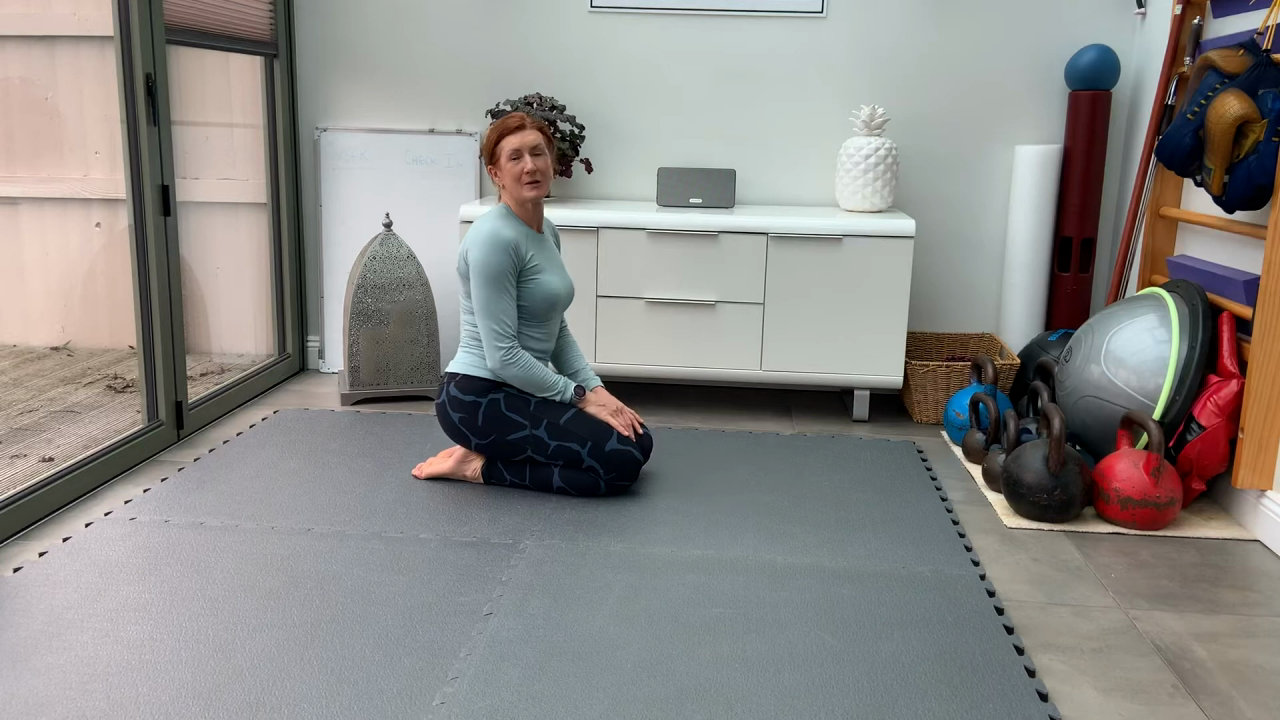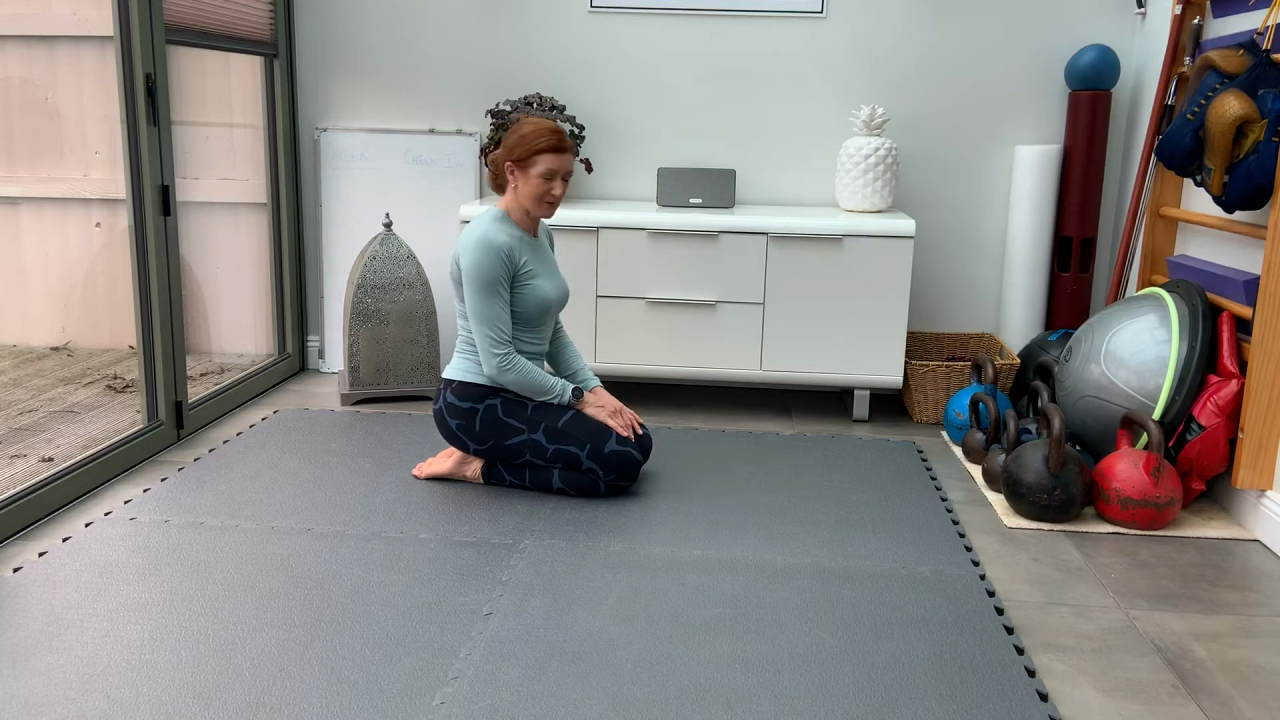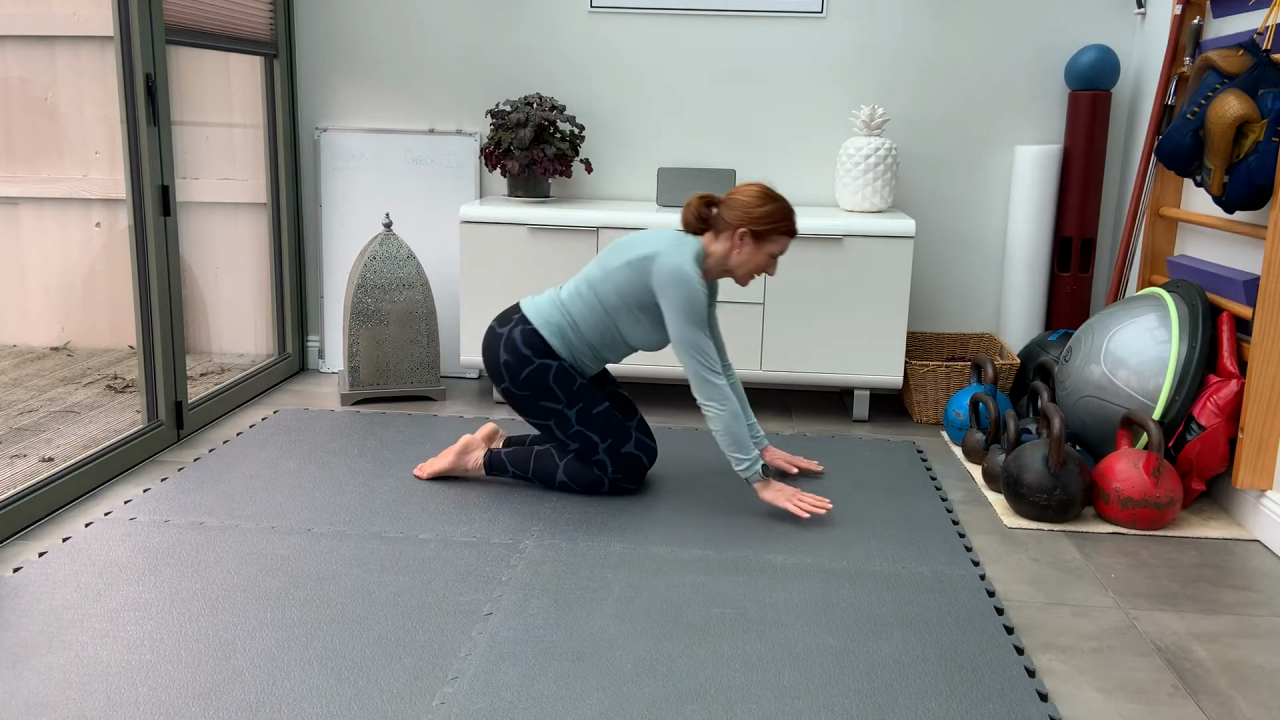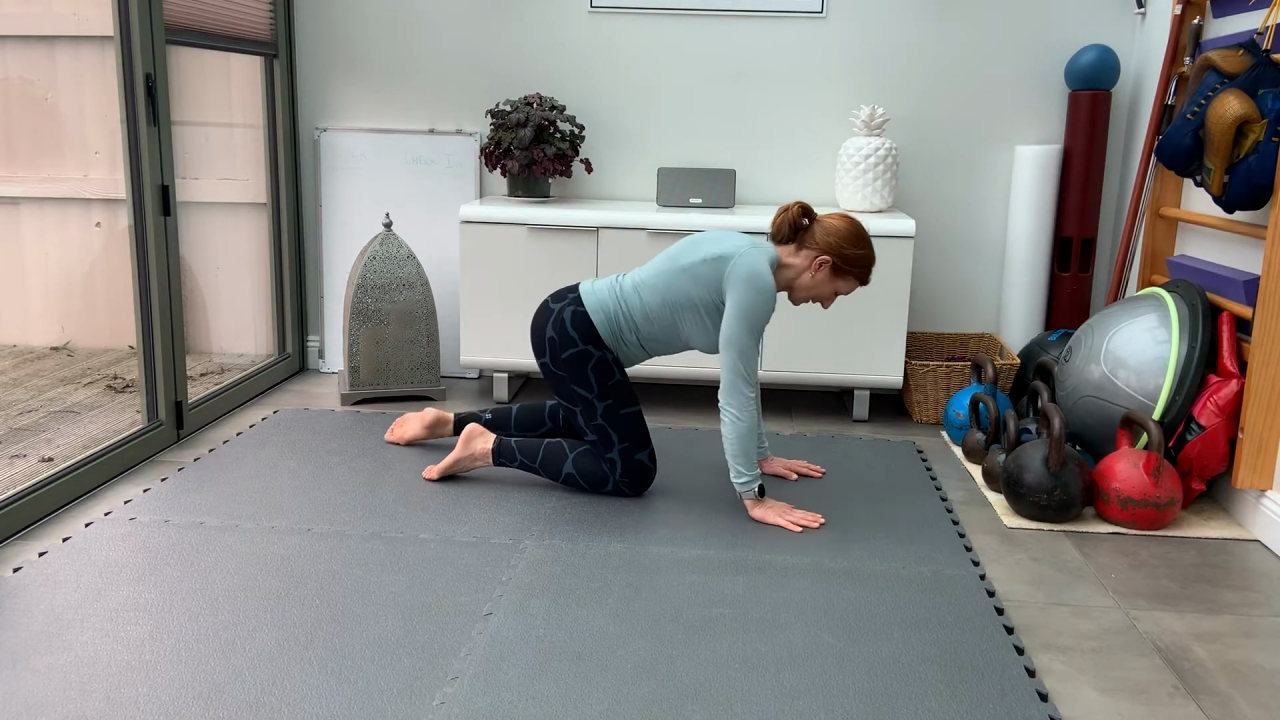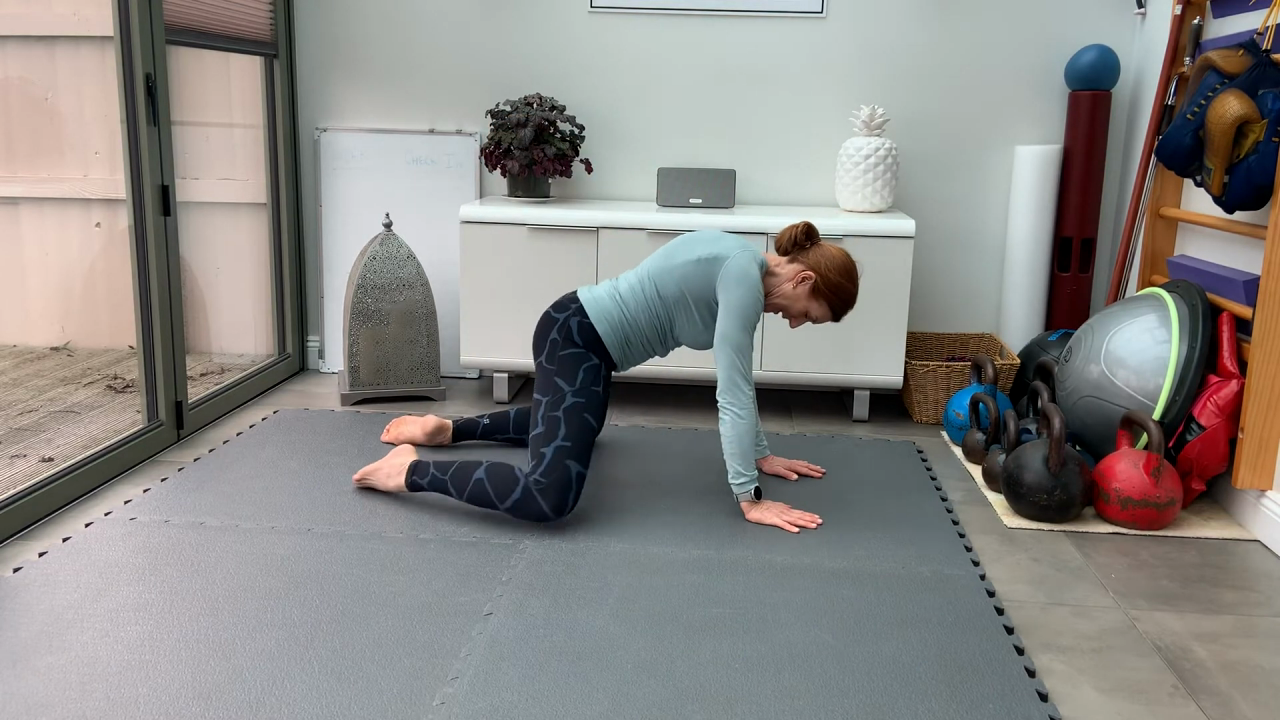
dt=1s
person 1, frame 1
left shoulder: (546, 231)
right shoulder: (494, 238)
left elbow: (556, 331)
right elbow: (503, 355)
left wrist: (595, 389)
right wrist: (579, 396)
left hip: (518, 392)
right hip: (481, 399)
left knee: (637, 443)
right knee: (620, 463)
left ankle: (488, 452)
right ankle: (478, 466)
person 1, frame 2
left shoulder: (539, 234)
right shoulder: (488, 242)
left elbow: (552, 333)
right elbow: (498, 361)
left wrist: (594, 389)
right wrist: (577, 398)
left hip: (515, 395)
right hip: (478, 403)
left knee: (637, 442)
right knee: (619, 463)
left ankle: (486, 453)
right ankle: (479, 467)
person 1, frame 3
left shoulder: (699, 268)
right shoulder: (678, 269)
left elbow: (720, 371)
right elbow: (707, 387)
left wrist: (759, 445)
right wrist: (759, 479)
left hip: (555, 350)
right hip: (524, 350)
left knee: (638, 450)
right knee: (624, 468)
left ankle: (498, 439)
right ankle: (483, 457)
person 1, frame 4
left shoulder: (753, 262)
right shoulder: (756, 277)
left elbow: (744, 376)
right elbow: (736, 394)
left wrist: (760, 455)
right wrist: (752, 497)
left hip: (576, 324)
right hip: (573, 334)
left knee: (582, 417)
right knee: (631, 471)
left ankle: (451, 424)
right ankle: (489, 449)
person 1, frame 5
left shoulder: (740, 267)
right shoulder: (744, 276)
left elbow: (739, 379)
right elbow: (732, 393)
left wrist: (761, 454)
right wrist: (749, 499)
left hip: (582, 334)
right hip: (575, 339)
left knee: (572, 425)
right knee: (550, 496)
left ankle: (446, 429)
right ankle: (413, 471)
